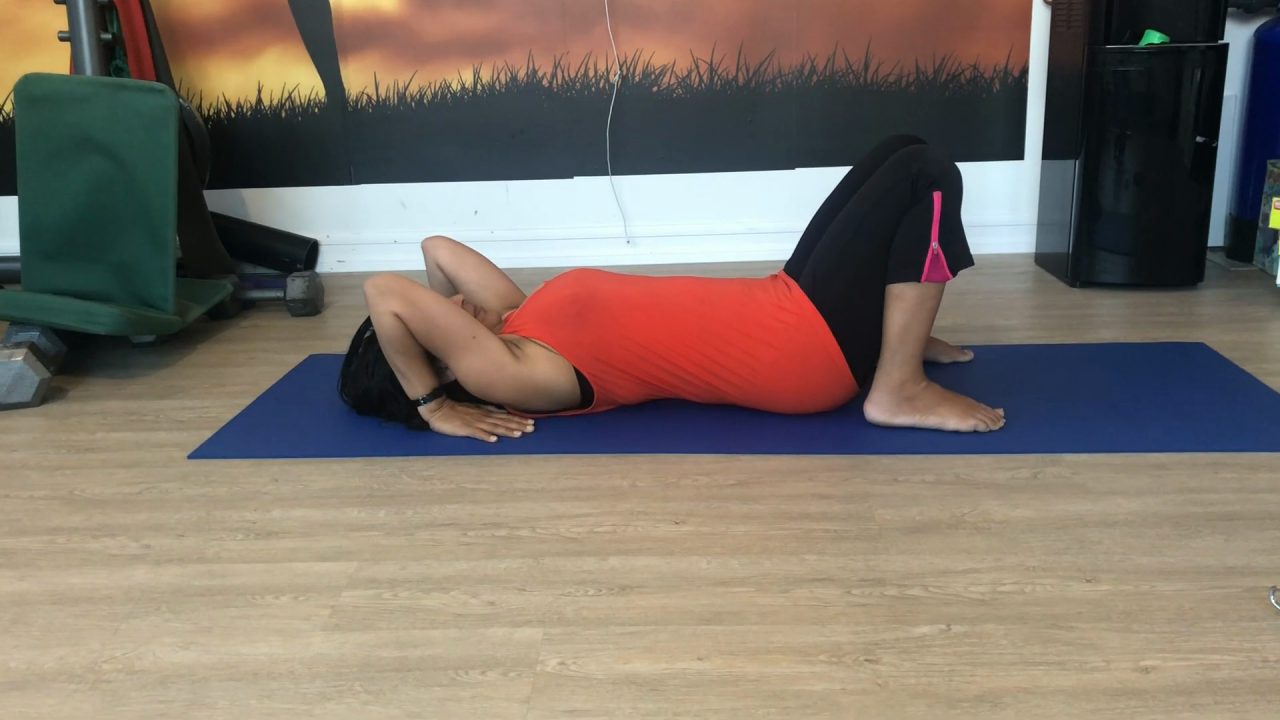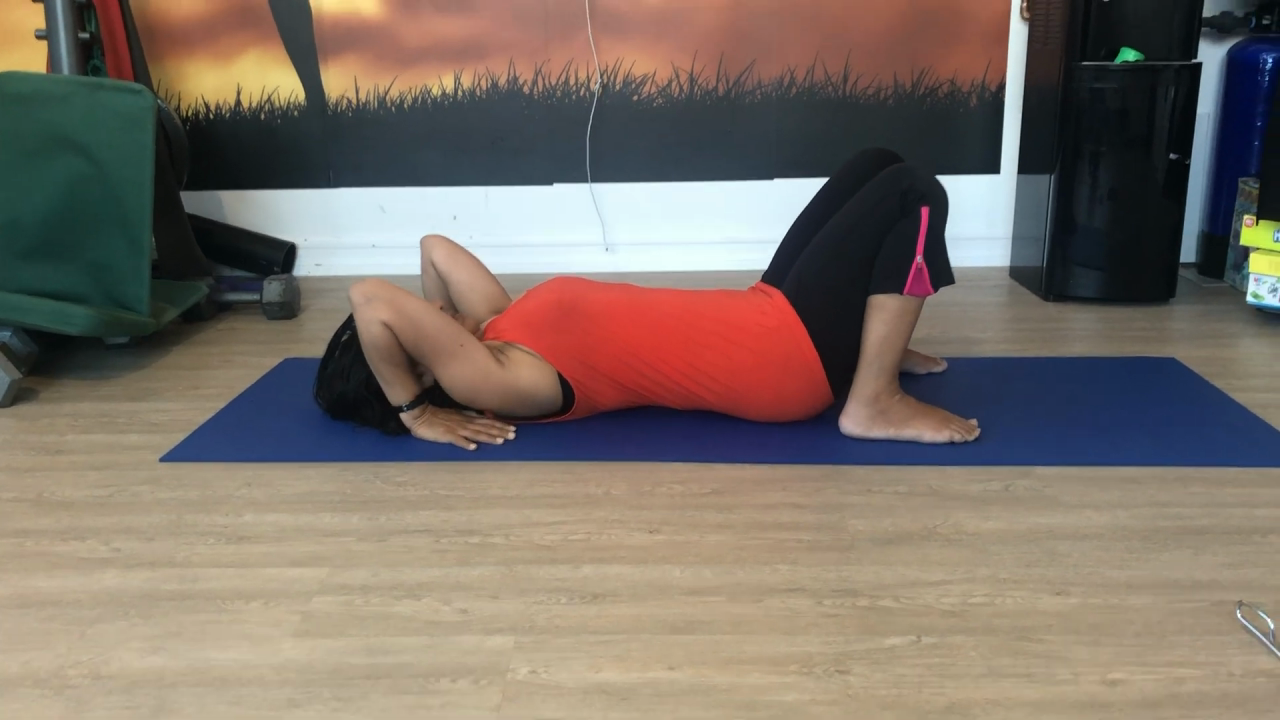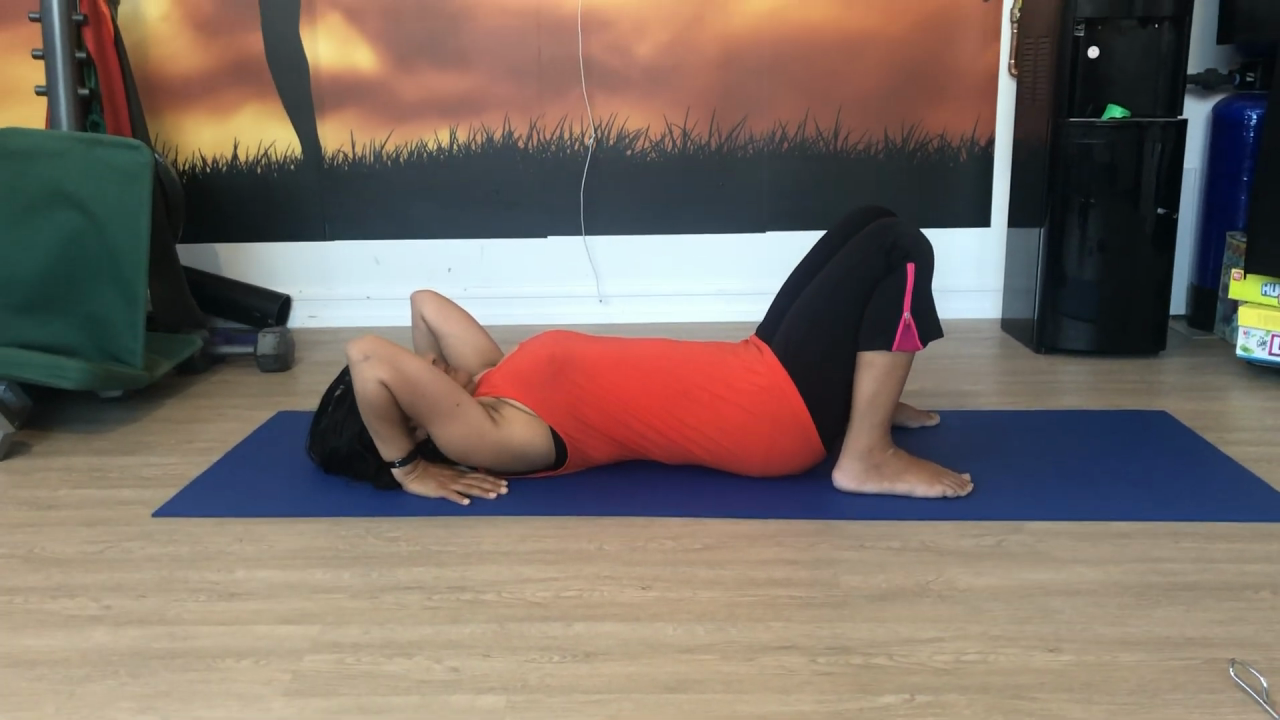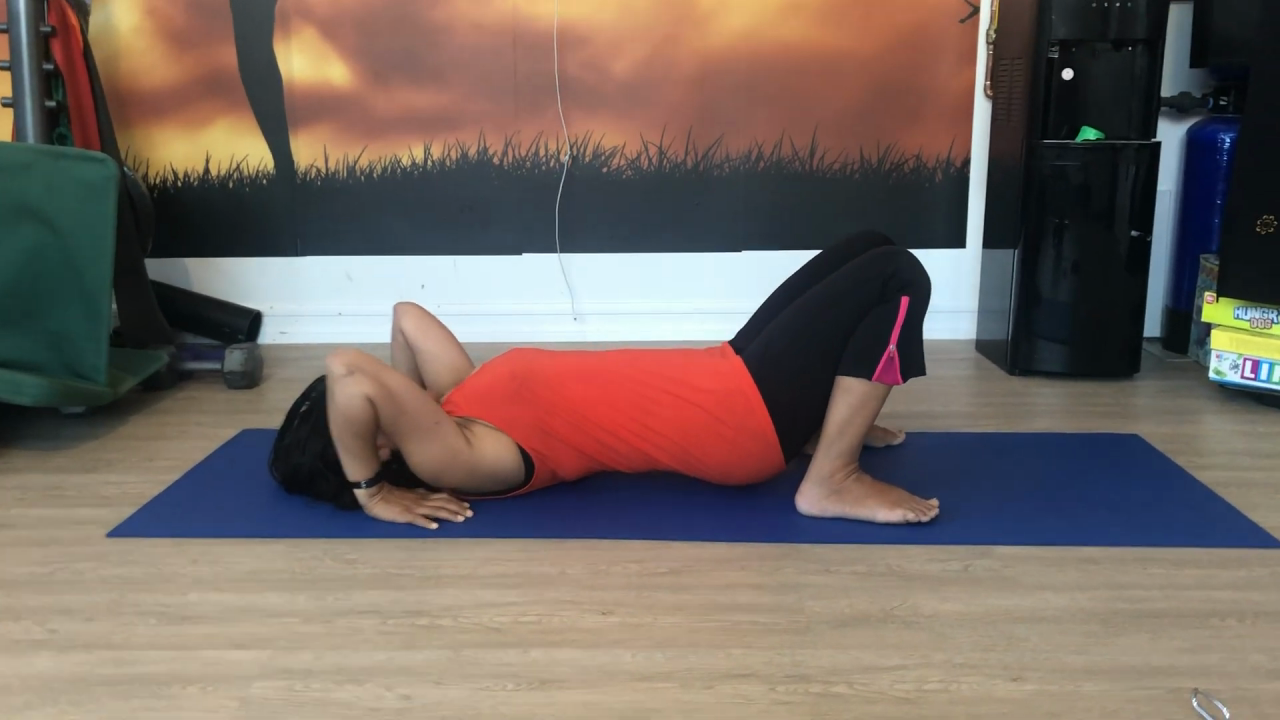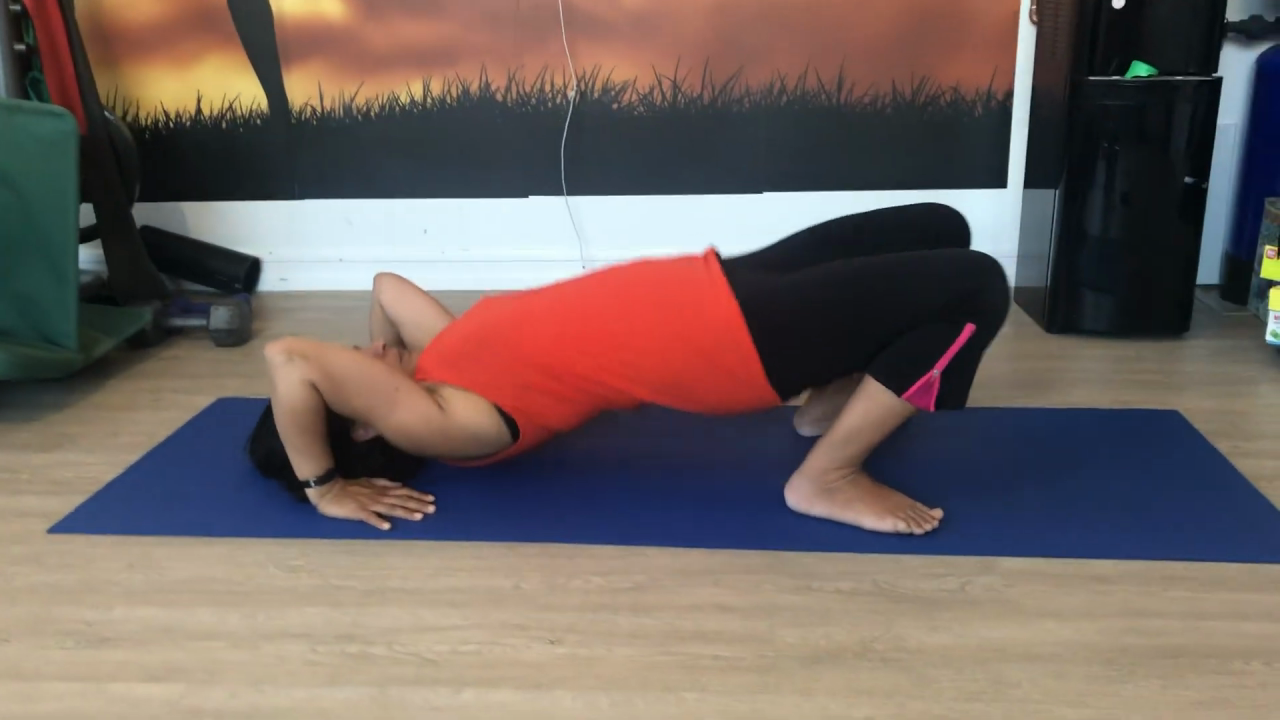
dt=1s
person 1, frame 1
left shoulder: (512, 325)
right shoulder: (510, 374)
left elbow: (438, 246)
right wrist: (435, 407)
left hip: (788, 308)
right hip: (807, 354)
left knee: (902, 153)
right knee: (927, 174)
left ankle: (898, 333)
right ankle: (899, 389)
person 1, frame 2
left shoulder: (493, 332)
right shoulder: (493, 381)
left elbow: (436, 247)
right wrist: (416, 414)
left hip: (768, 320)
right hip: (785, 364)
left knee: (879, 168)
right knee: (915, 194)
left ankle: (875, 343)
right ankle: (875, 403)
person 1, frame 3
left shoulder: (486, 383)
right shoulder: (485, 437)
left elbow: (425, 302)
right wrist: (408, 470)
left hip: (759, 371)
right hip: (775, 417)
left knee: (871, 225)
right knee: (900, 248)
left ankle: (868, 400)
right ankle: (867, 458)
person 1, frame 4
left shoulder: (453, 401)
right shoulder: (452, 459)
left elbow: (406, 315)
left hip: (729, 377)
right hip: (743, 420)
left knee: (869, 252)
right knee: (896, 275)
left ankle: (831, 421)
right ankle: (833, 482)
person 1, frame 5
left shoulder: (437, 360)
right shoulder: (437, 420)
left elbow: (387, 283)
right wrist: (324, 487)
left hip: (718, 292)
right hip: (731, 332)
left knee: (942, 231)
right knee: (978, 288)
left ankle: (831, 406)
right ankle: (827, 478)
